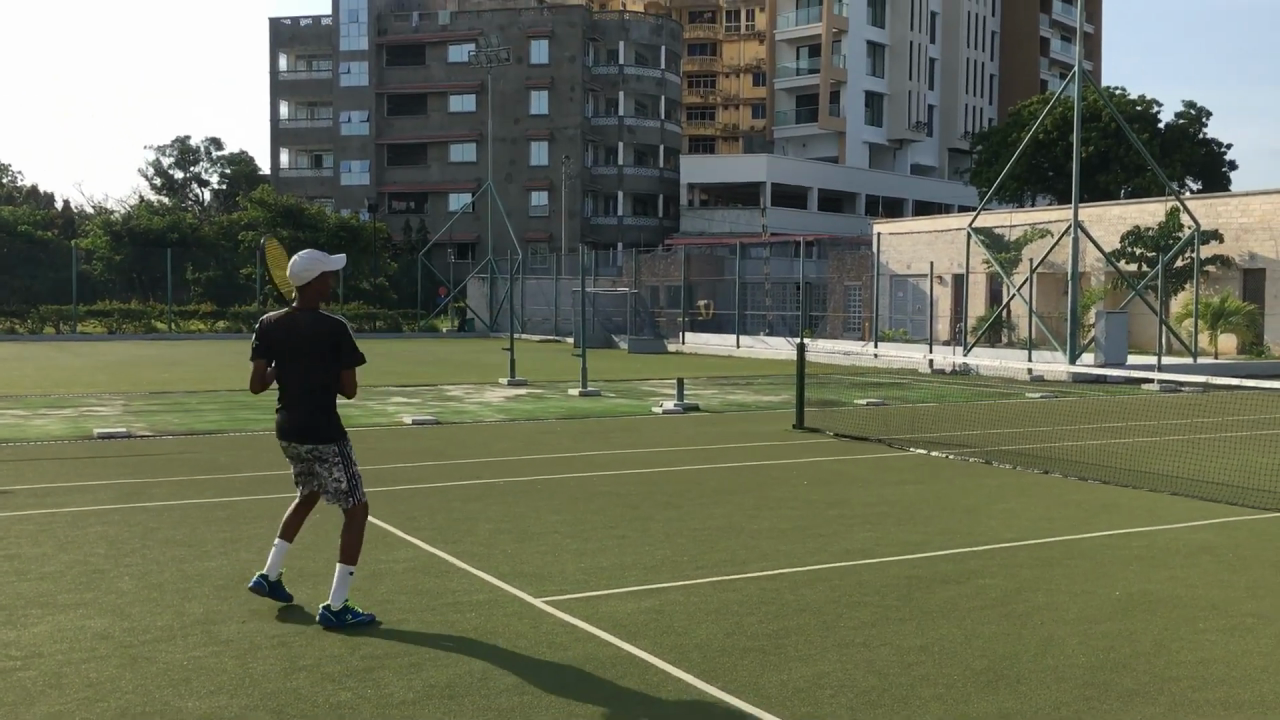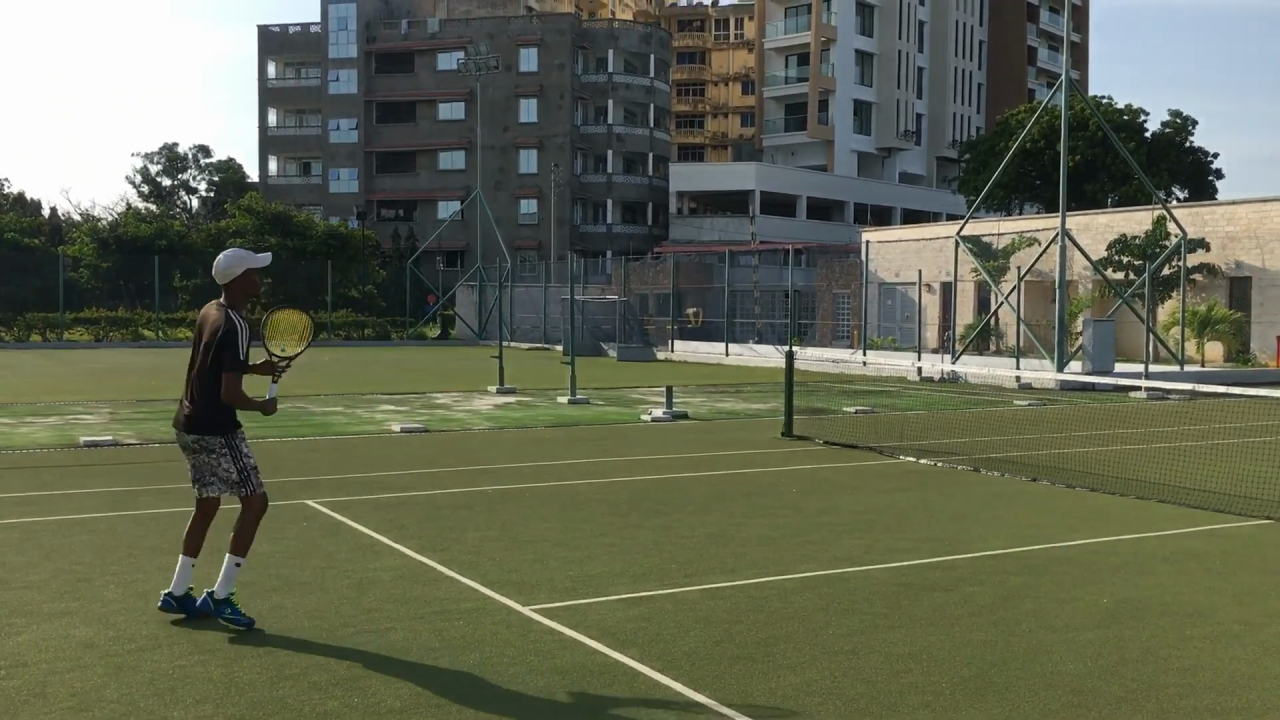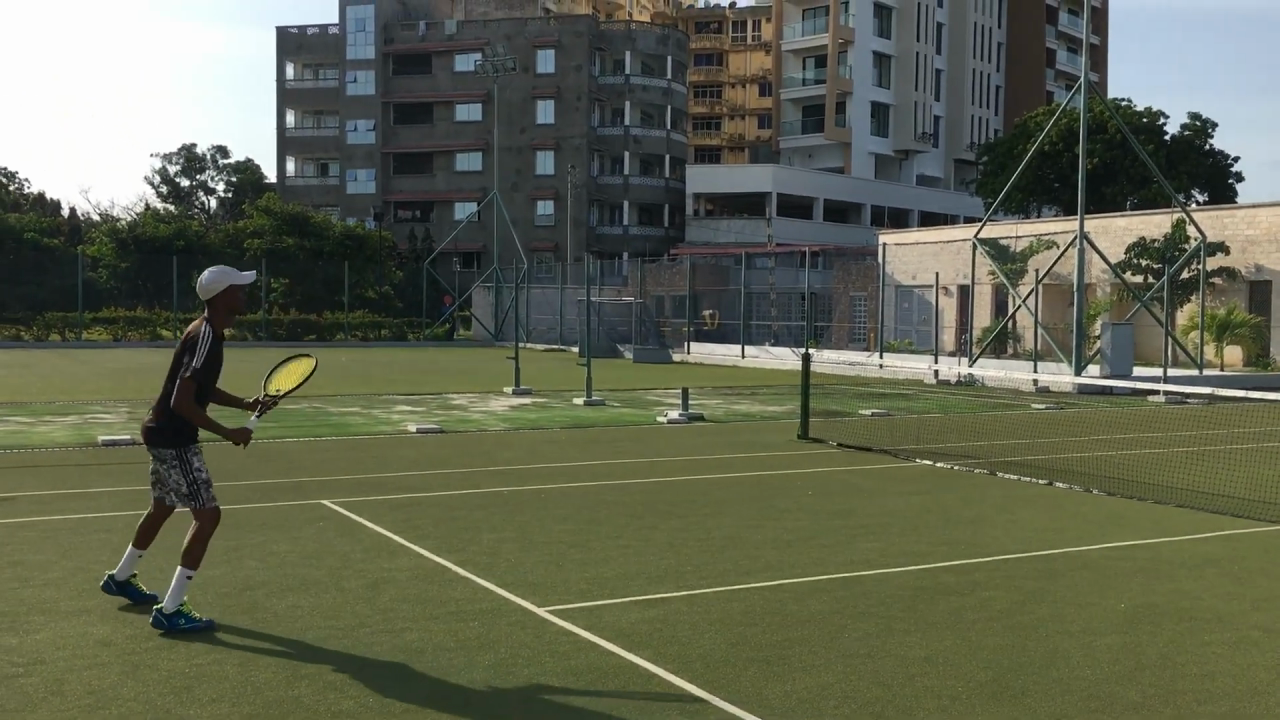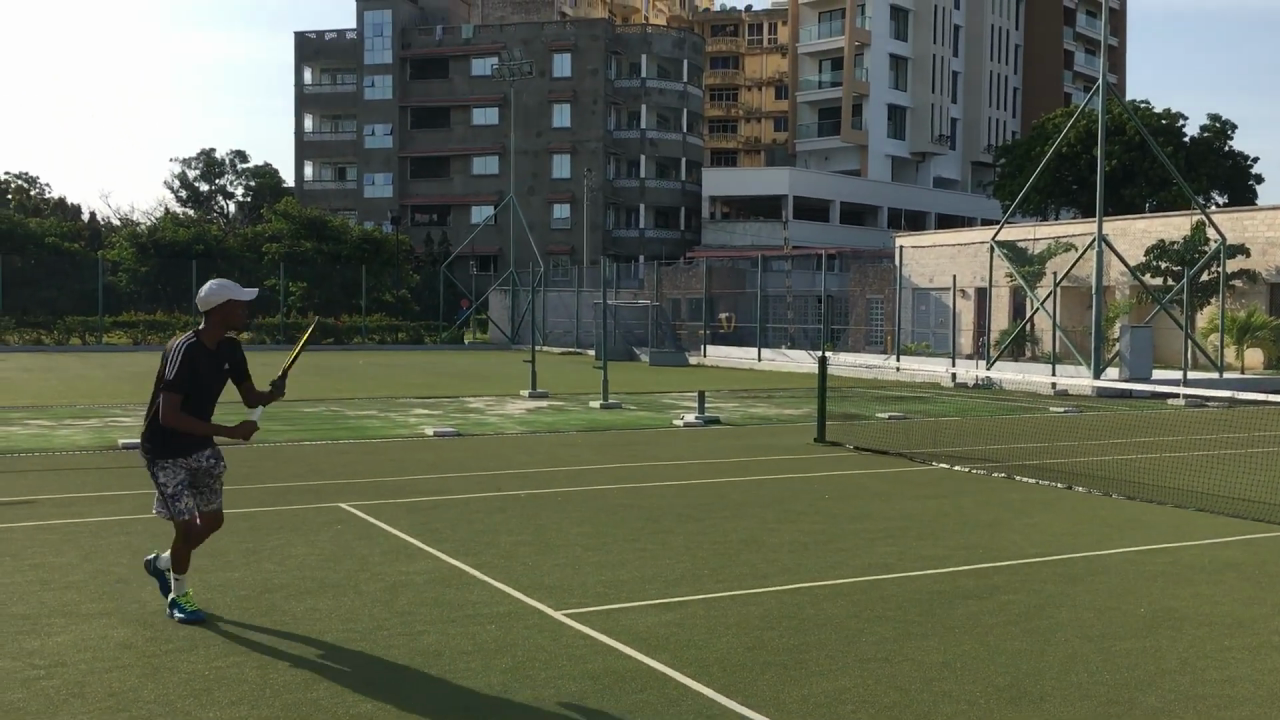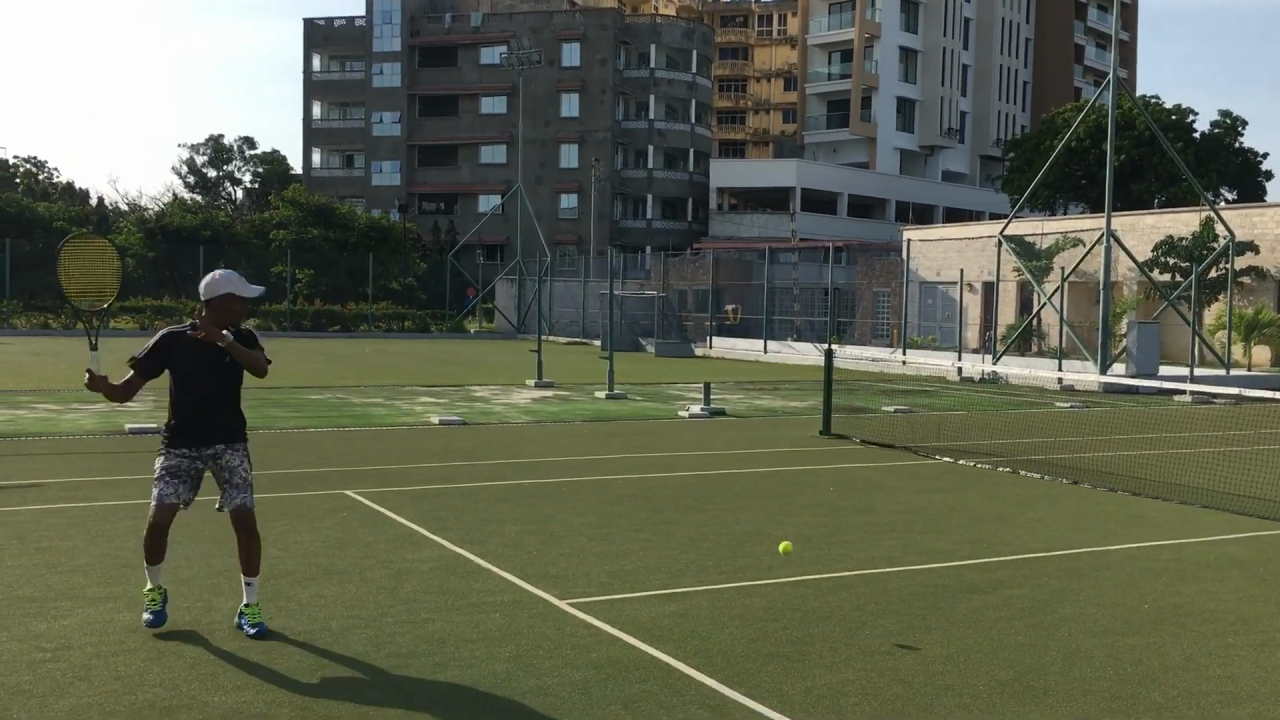
dt=0.4s
person 1, frame 1
left shoulder: (268, 324)
right shoulder: (336, 328)
left elbow: (257, 385)
right elbow: (349, 390)
left hip: (288, 430)
right hip: (323, 434)
left knee: (309, 495)
right knee: (356, 510)
left ankle: (269, 574)
right ankle: (337, 607)
person 1, frame 2
left shoulder: (209, 313)
right shoulder: (235, 326)
right elbow: (229, 395)
left wrist: (254, 368)
right wrist: (262, 406)
left hip: (190, 424)
right hip: (215, 430)
left knee: (206, 507)
right knee: (256, 503)
left ankle: (179, 593)
right ankle: (222, 596)
person 1, frame 3
left shoulder: (212, 334)
right shoulder: (204, 338)
right elbow: (182, 403)
left wrist: (246, 404)
right wrist: (227, 433)
left hip: (164, 434)
right hip: (172, 438)
left knee: (164, 505)
right knee: (209, 515)
left ankle: (120, 577)
right ankle: (171, 610)
person 1, frame 4
left shoulder: (230, 347)
right shoulder: (182, 350)
left elbow: (250, 398)
right elbow: (168, 416)
left wrist: (272, 393)
right wrist: (228, 432)
left hip: (203, 448)
right hip: (165, 450)
left knee: (213, 520)
right knee: (188, 526)
left ankle: (160, 563)
right ankle: (178, 596)
person 1, frame 5
left shoulder: (244, 337)
right shoulder: (170, 341)
left elbow: (262, 366)
right elbow: (126, 390)
left wrist: (226, 341)
right wrist: (103, 386)
left hip: (229, 442)
right hip: (180, 443)
left knee: (244, 521)
right knee: (159, 519)
left ankle: (250, 607)
right ankle: (154, 590)
